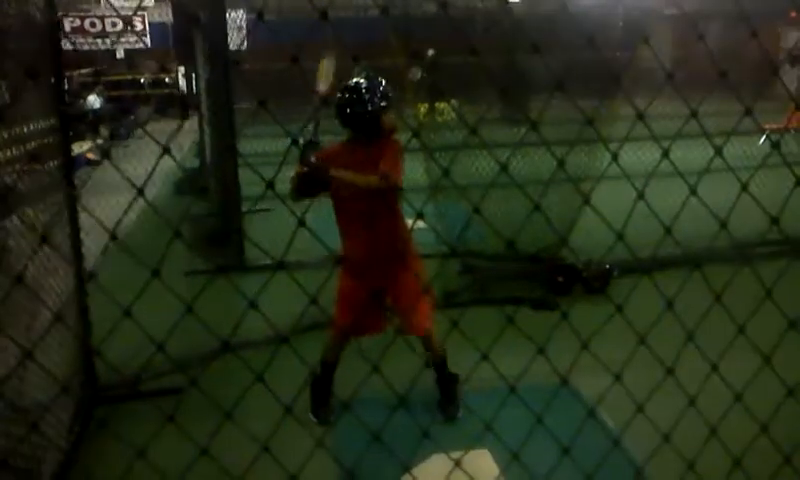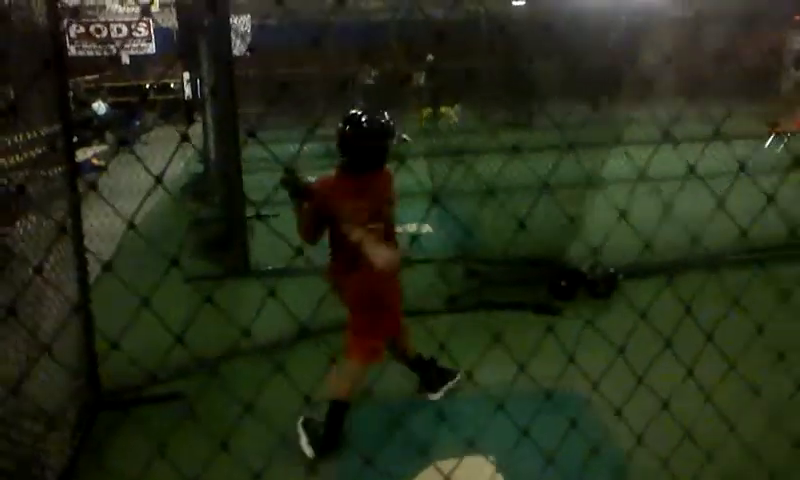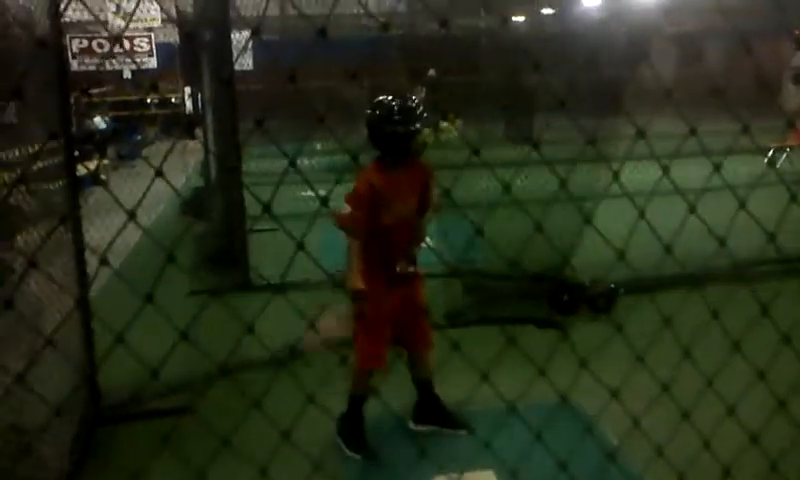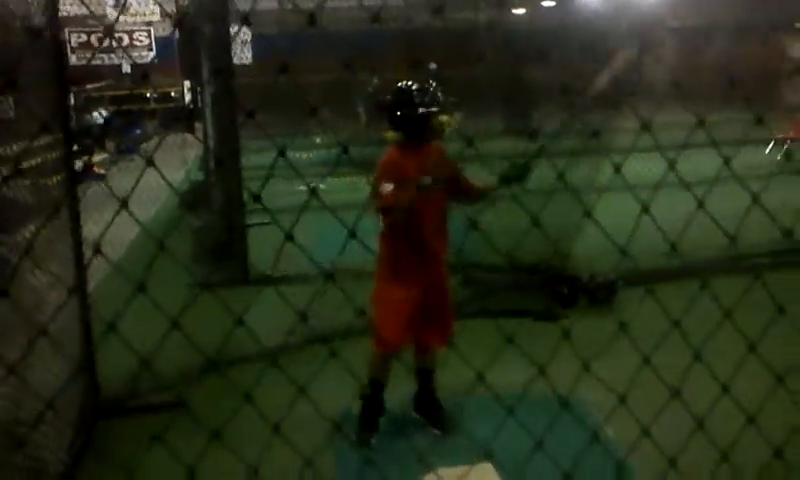
dt=1s
person 1, frame 1
left shoulder: (390, 148)
right shoulder: (333, 154)
left elbow: (380, 184)
right elbow: (297, 192)
left wrist: (330, 172)
right wrist: (308, 164)
left hip: (397, 256)
right hip: (358, 261)
left knee: (422, 325)
right knee: (342, 329)
left ankle: (446, 384)
right ankle: (322, 388)
person 1, frame 2
left shoulder: (324, 190)
right shoulder: (383, 179)
left elbow: (309, 237)
left wrist: (304, 199)
left hip: (347, 277)
right hip: (380, 277)
left knee: (388, 327)
right knee: (362, 350)
left ankle: (422, 378)
right ankle: (335, 427)
person 1, frame 3
left shoulder: (419, 171)
right shoulder: (369, 183)
right elbow: (355, 237)
left wrist: (411, 256)
right wrist: (356, 280)
left hip: (404, 272)
right hip: (375, 279)
left knee: (418, 340)
right knee: (370, 354)
left ankle: (427, 407)
right ankle: (351, 421)
person 1, frame 4
left shoulder: (437, 154)
right shoulder: (392, 163)
left elbow: (466, 194)
right elbow: (390, 211)
left wrist: (501, 183)
right wrist: (422, 184)
left hip: (433, 261)
right hip: (400, 265)
left knee: (429, 334)
right knee: (389, 338)
left ankle: (425, 397)
right ankle: (372, 404)
